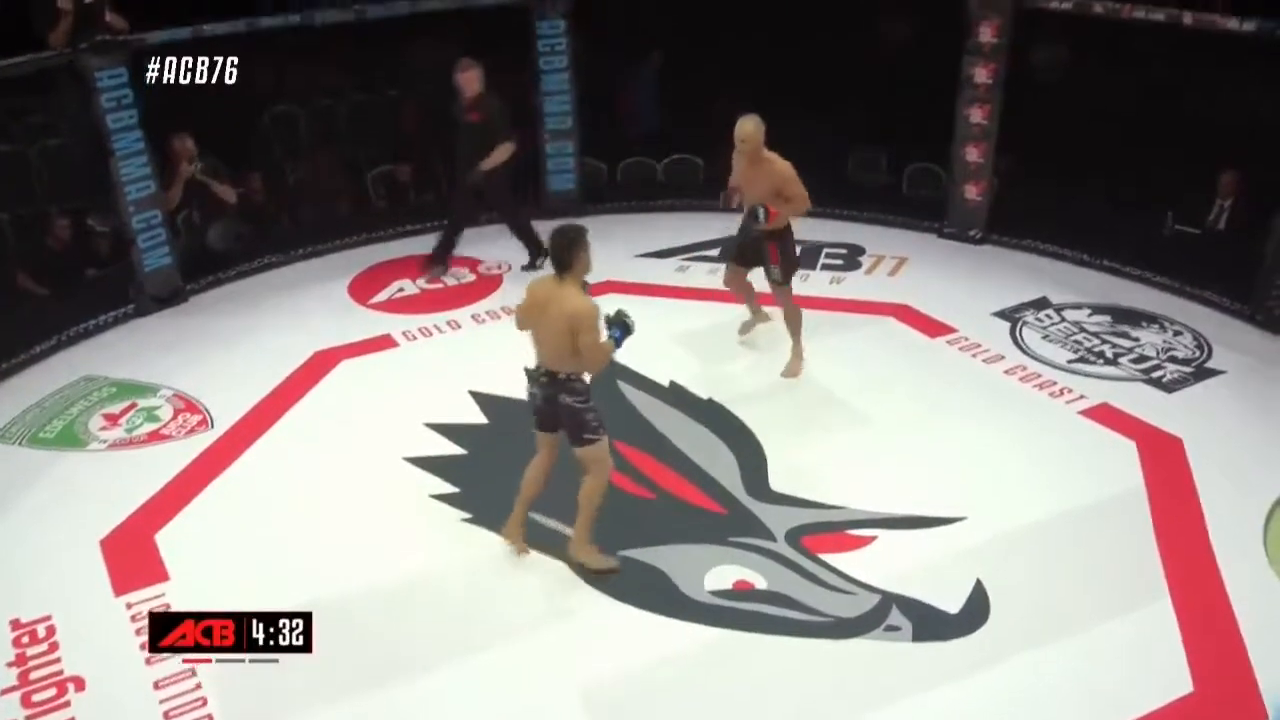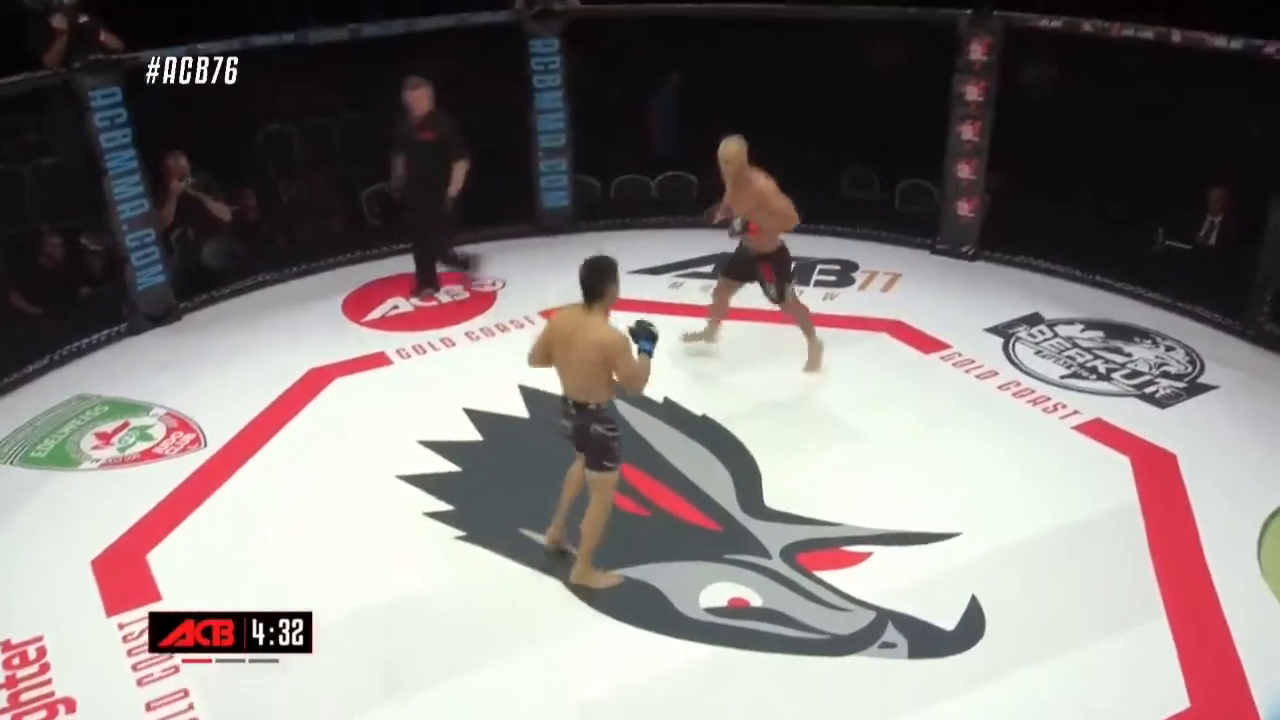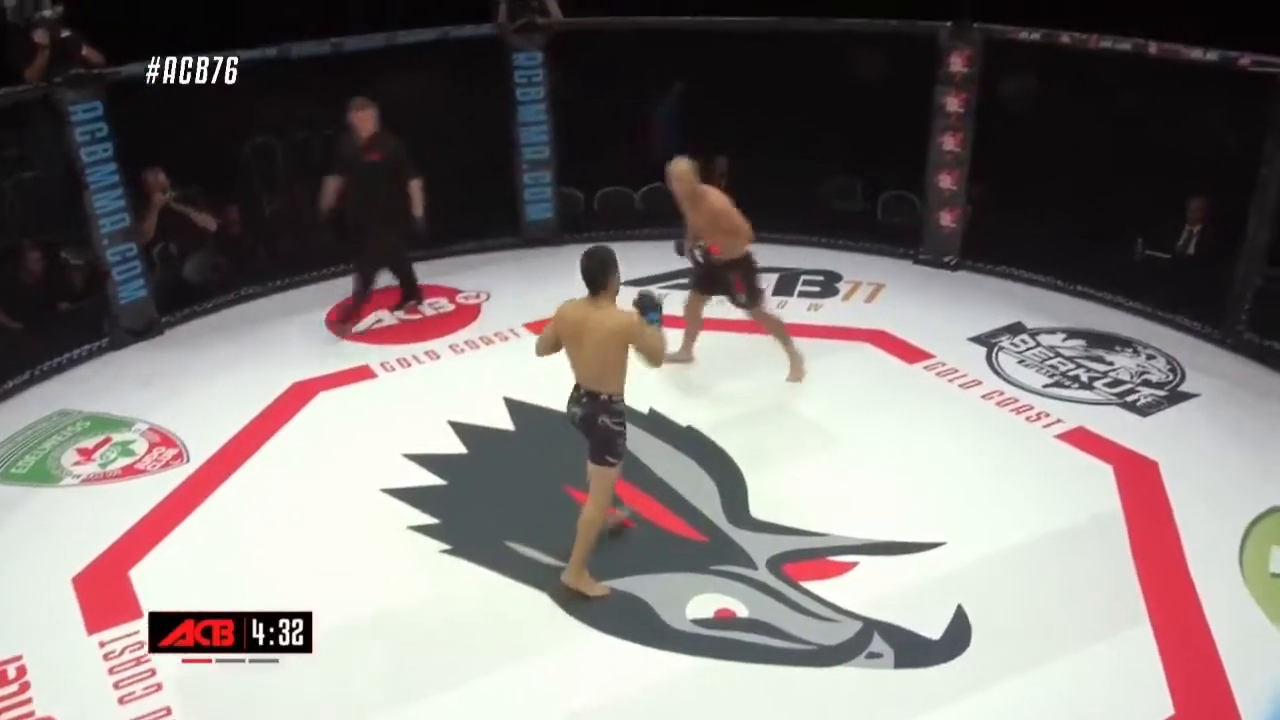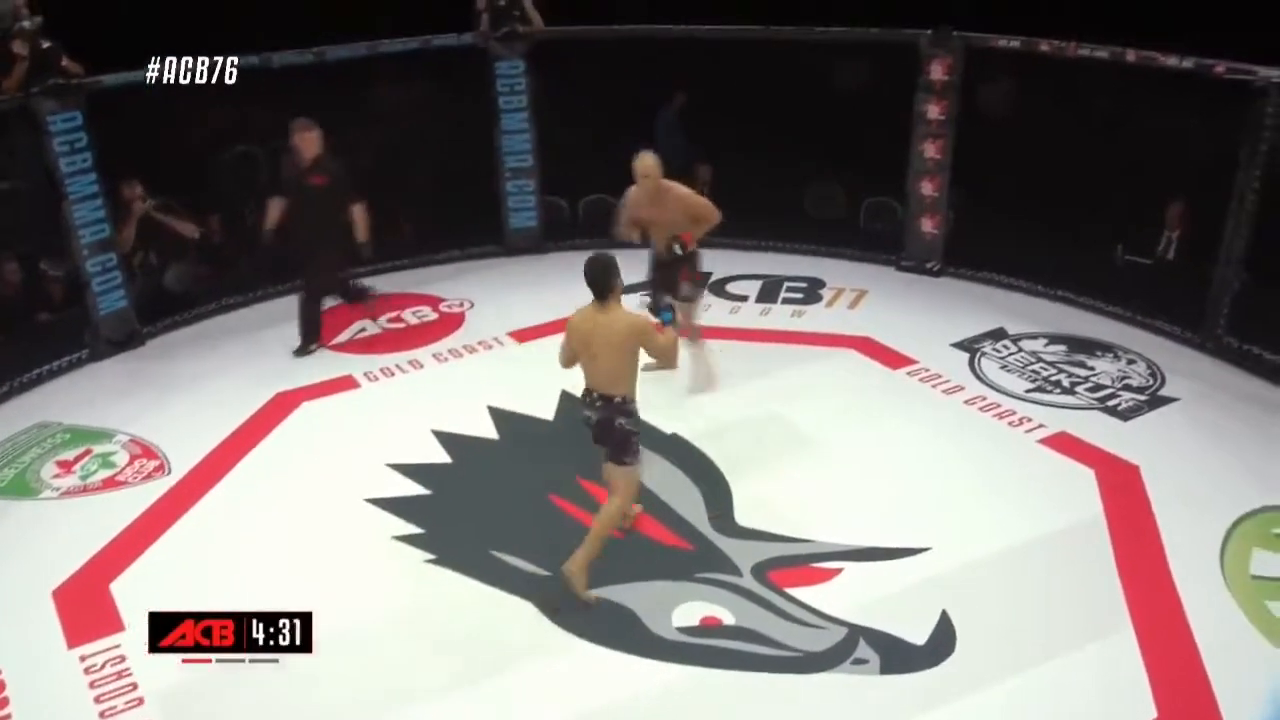
dt=0.2s
person 1, frame 1
left shoulder: (537, 288)
right shoulder: (584, 308)
left elbow: (521, 322)
right elbow: (594, 362)
right wrist: (617, 335)
left hip: (540, 383)
right hip: (569, 391)
left knee: (545, 456)
right knee: (600, 467)
left ankle: (515, 527)
right ankle: (582, 546)
person 1, frame 2
left shoulder: (559, 318)
right shoulder: (613, 339)
left elbow: (535, 359)
right elbow: (636, 386)
right wrist: (646, 350)
left hip: (568, 410)
right hip: (597, 418)
left knee: (583, 465)
right knee: (602, 495)
left ankle: (556, 529)
right ankle: (583, 569)
person 1, frame 3
left shoulder: (567, 311)
right shoulder: (625, 323)
left elbow: (541, 348)
right elbow: (656, 358)
right wrist: (654, 318)
left hip: (578, 402)
right hip: (607, 410)
left knee: (602, 466)
right knee: (601, 494)
left ankle: (610, 519)
right ankle: (575, 572)
person 1, frame 4
left shoulder: (576, 321)
right shoulder: (635, 323)
left elbow: (566, 361)
right elbow: (669, 353)
right wrist: (667, 321)
left hip: (590, 406)
right hip: (620, 412)
left knee: (615, 468)
right knee: (622, 494)
left ankle: (624, 518)
right ankle: (579, 562)
person 2, frame 1
left shoulder: (780, 169)
right shoulder: (738, 156)
left elbow: (804, 204)
left wrist: (772, 212)
right wrist: (733, 193)
left hip: (775, 236)
right hip: (750, 227)
left knee: (781, 296)
right knee: (732, 280)
left ankle: (797, 351)
right ankle: (757, 314)
person 2, frame 2
left shoulder: (761, 187)
right shoulder: (731, 177)
left elbow: (791, 219)
left wrist: (753, 226)
right wrist: (721, 210)
left hip: (769, 255)
right hip: (747, 248)
left knee: (788, 304)
right knee: (721, 292)
left ankle: (814, 344)
right ankle: (710, 332)
person 2, frame 3
left shoulder: (715, 203)
right shoulder: (682, 196)
left elbow: (745, 234)
left wrist: (711, 249)
right wrist: (689, 242)
left hip: (736, 263)
right hip: (711, 260)
left knee: (759, 316)
right knee: (692, 305)
left ankle: (793, 355)
right ankle: (686, 352)
person 2, frame 4
left shoulder: (681, 195)
right shoulder: (633, 196)
left elbow: (714, 216)
right elbow: (623, 227)
left wrist: (689, 237)
right wrist: (638, 233)
left hip: (684, 259)
right hip: (659, 258)
left knee: (685, 319)
right knee: (662, 311)
left ankle: (701, 360)
right ankle: (668, 358)
person 3, frame 1
left shoulder: (492, 107)
right shoulder: (461, 106)
left elbow: (508, 144)
left wrist: (483, 167)
left hip: (490, 174)
right hip: (467, 174)
left knee: (512, 216)
right knee: (455, 219)
left ankle: (538, 253)
right ankle: (439, 261)
person 3, frame 2
left shoulder: (443, 124)
right shoulder: (405, 124)
left elbow: (461, 162)
right elbow: (401, 156)
left wrist: (451, 194)
right wrist: (398, 184)
left hip: (438, 195)
right hip: (415, 194)
left knee: (433, 243)
right knee: (419, 241)
left ankle: (466, 263)
right ankle: (427, 283)
person 3, frame 3
left shoulder: (390, 145)
right shoulder: (348, 146)
left elbow: (413, 180)
right elbow: (336, 177)
left wrist: (418, 214)
right wrist: (326, 206)
left hip: (389, 216)
right hip: (363, 216)
left knee: (366, 266)
right knee: (394, 258)
left ankle: (350, 316)
right ankle: (412, 296)
person 3, frame 4
left shoulder: (333, 169)
right shoulder: (289, 168)
left elbow: (356, 205)
right elbow: (279, 198)
left wrist: (362, 239)
right wrist: (269, 228)
left hip: (329, 240)
right hip: (301, 239)
left knee: (313, 289)
right knee: (325, 283)
left ankle: (311, 338)
right ankle: (361, 295)
